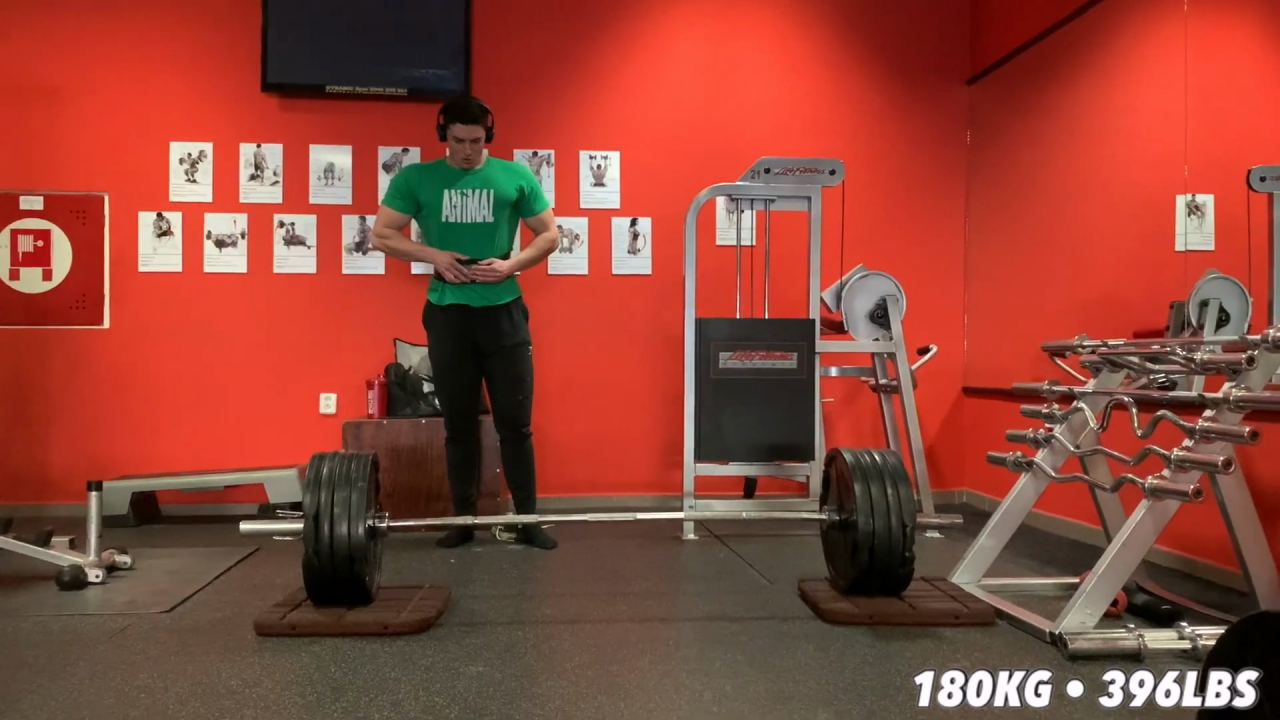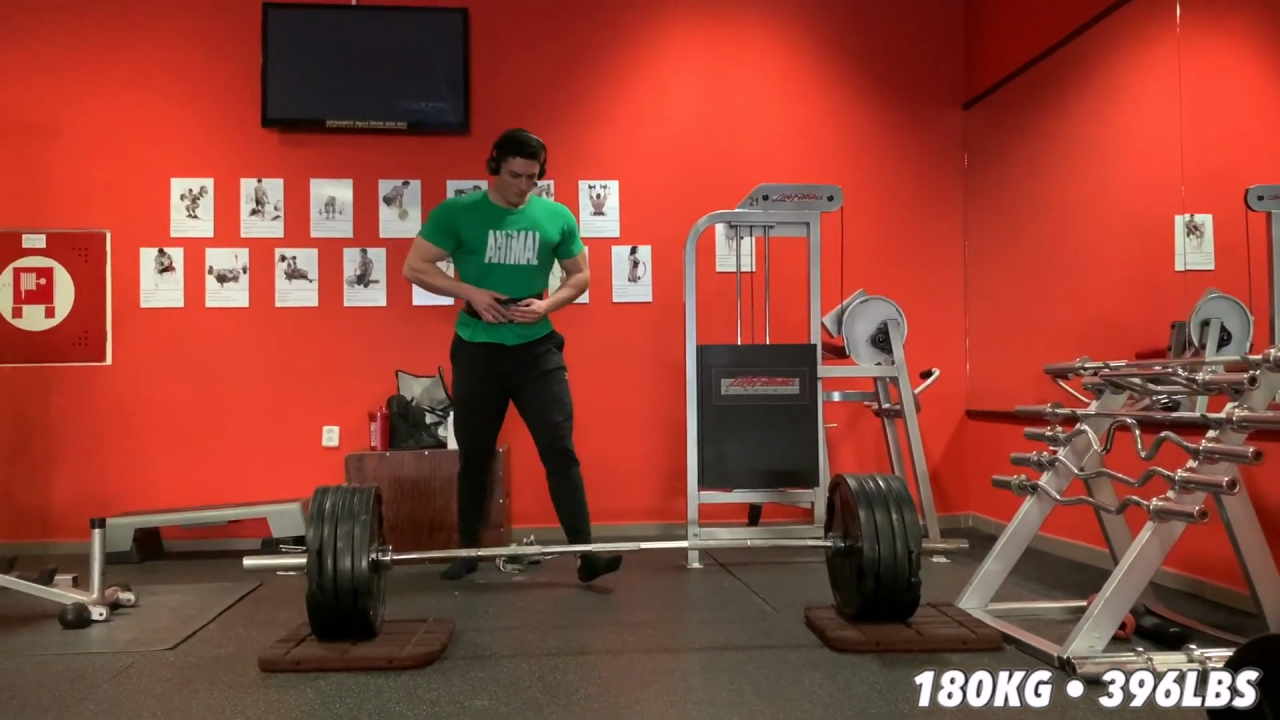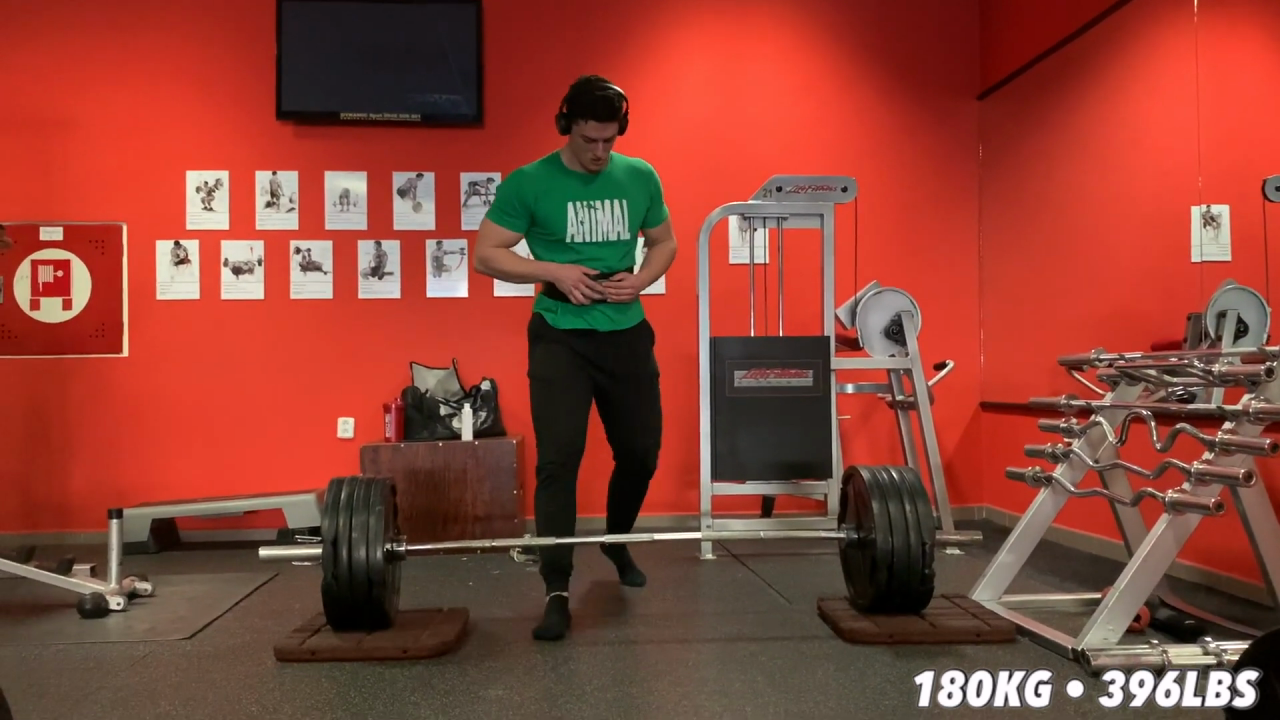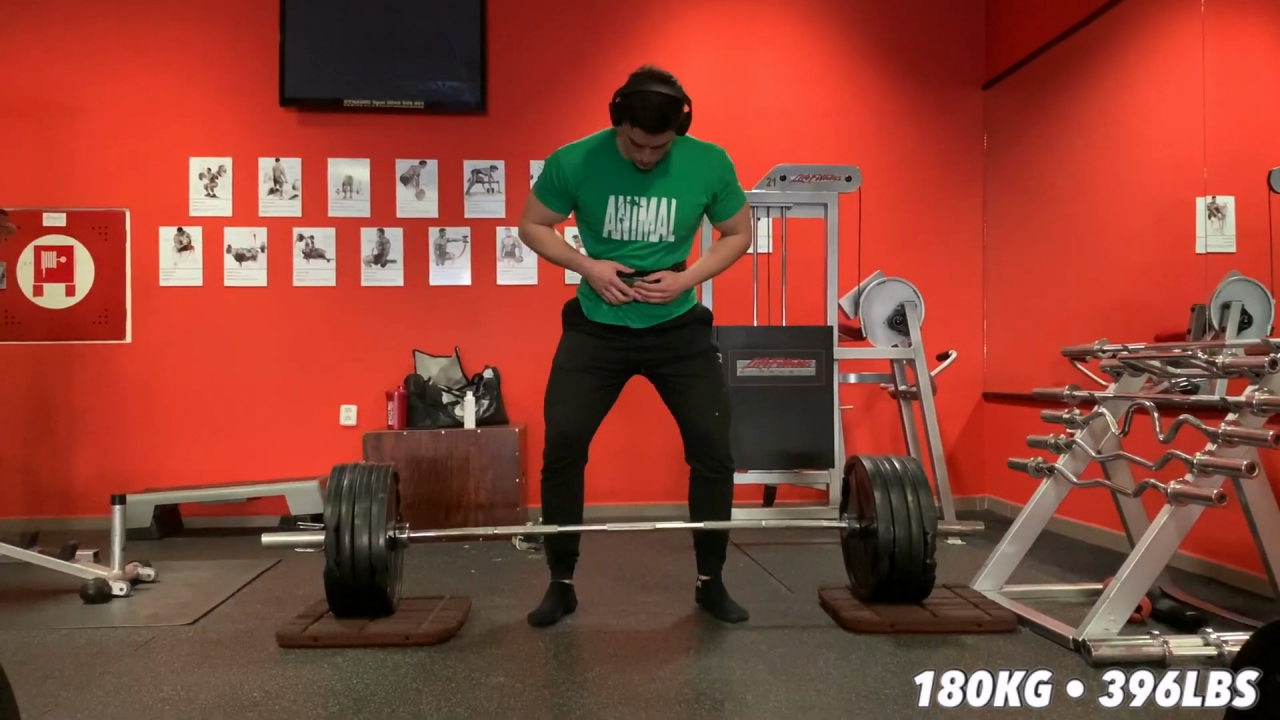
dt=1s
person 1, frame 1
left shoulder: (516, 177)
right shoulder: (416, 178)
left elbow: (549, 235)
right elbow: (381, 234)
left wrist: (511, 264)
right wrist: (433, 254)
left hip: (503, 310)
right hip: (447, 312)
left knee: (515, 421)
right knee: (458, 423)
left ankle: (527, 518)
right ankle: (463, 518)
person 1, frame 2
left shoulder: (557, 216)
right shoulder: (456, 213)
left elbow: (581, 275)
right elbow: (414, 267)
left wrist: (548, 304)
right wrist: (471, 293)
left hip: (537, 348)
right hip: (477, 350)
left knee: (560, 450)
right knee: (474, 456)
left ankle: (586, 552)
right ankle: (468, 549)
person 1, frame 3
left shoulder: (640, 177)
right shoulder: (527, 183)
left elbow: (666, 243)
right elbow: (485, 255)
left wrist: (640, 279)
right wrist: (553, 271)
left hip: (627, 335)
right hip: (561, 338)
left knee: (640, 455)
right knee: (559, 459)
left ankle: (616, 539)
right ankle: (556, 593)
person 1, frame 4
left shoulder: (711, 164)
right shoulder: (573, 162)
left elbow: (739, 233)
right elbow: (532, 226)
left wrist: (687, 277)
right wrist: (588, 265)
left hip: (678, 327)
right hip: (596, 326)
left knee: (712, 449)
right knee: (563, 445)
left ankle: (709, 580)
right ankle: (561, 583)
